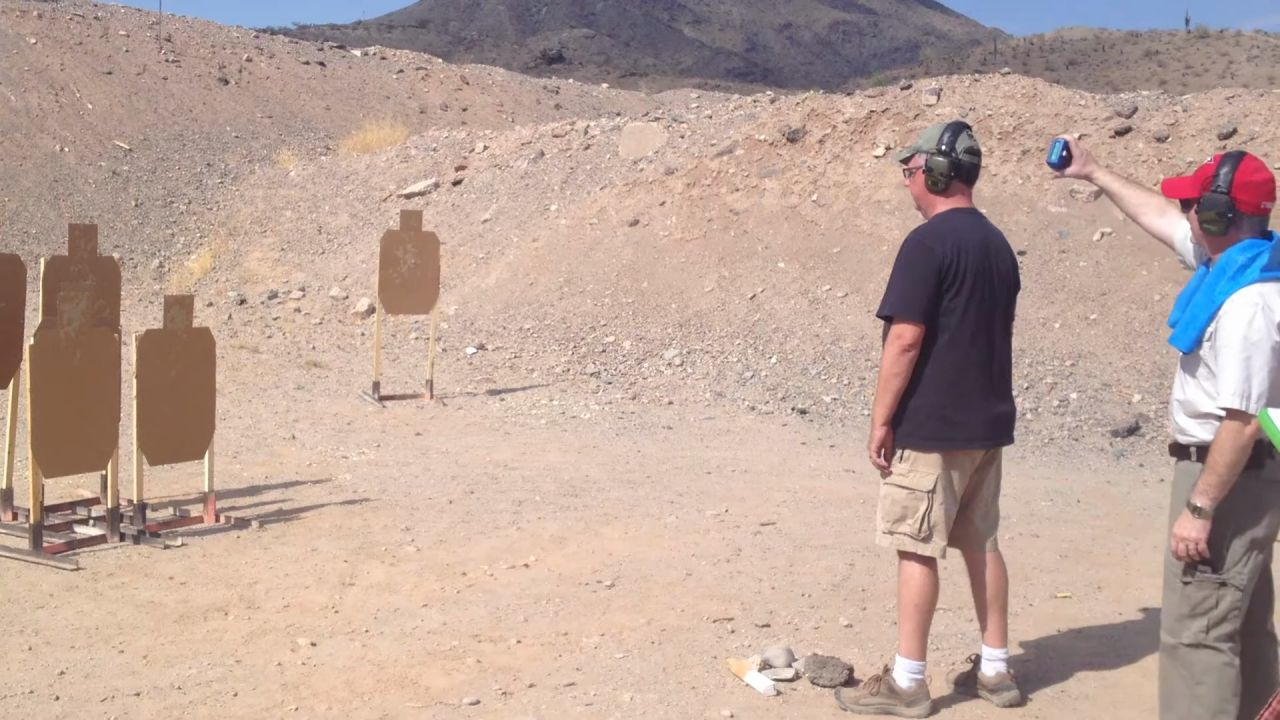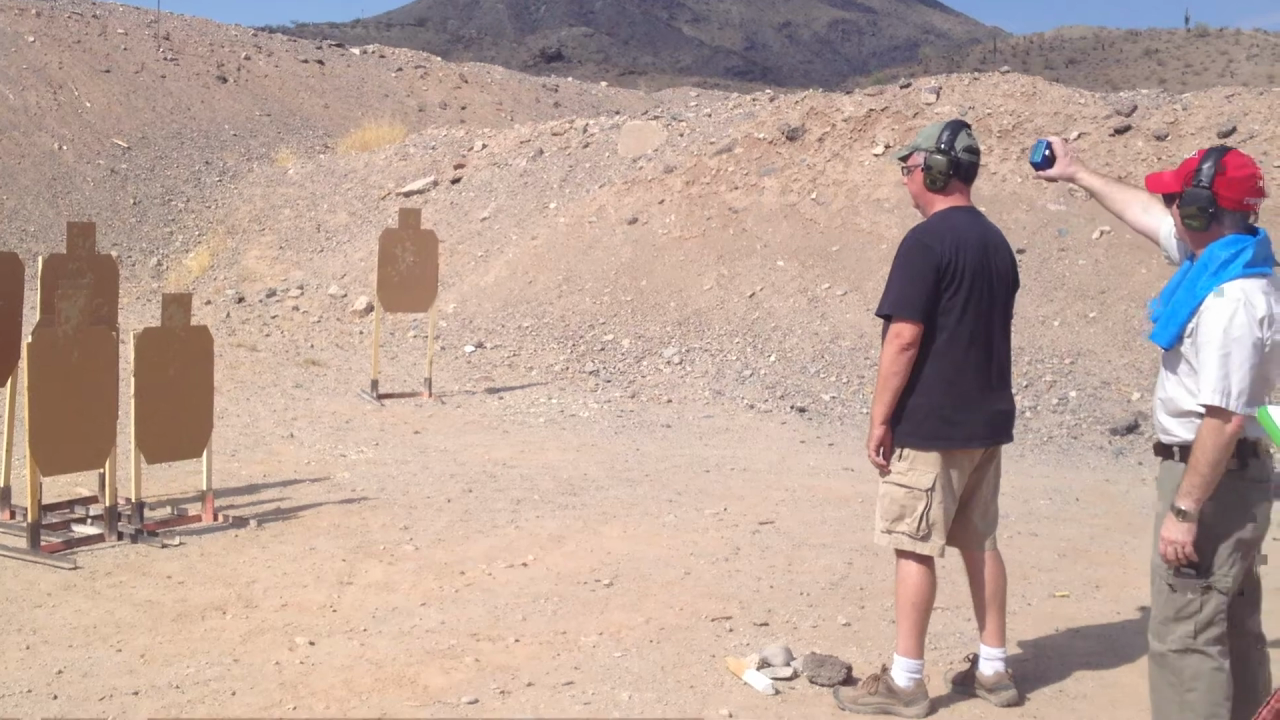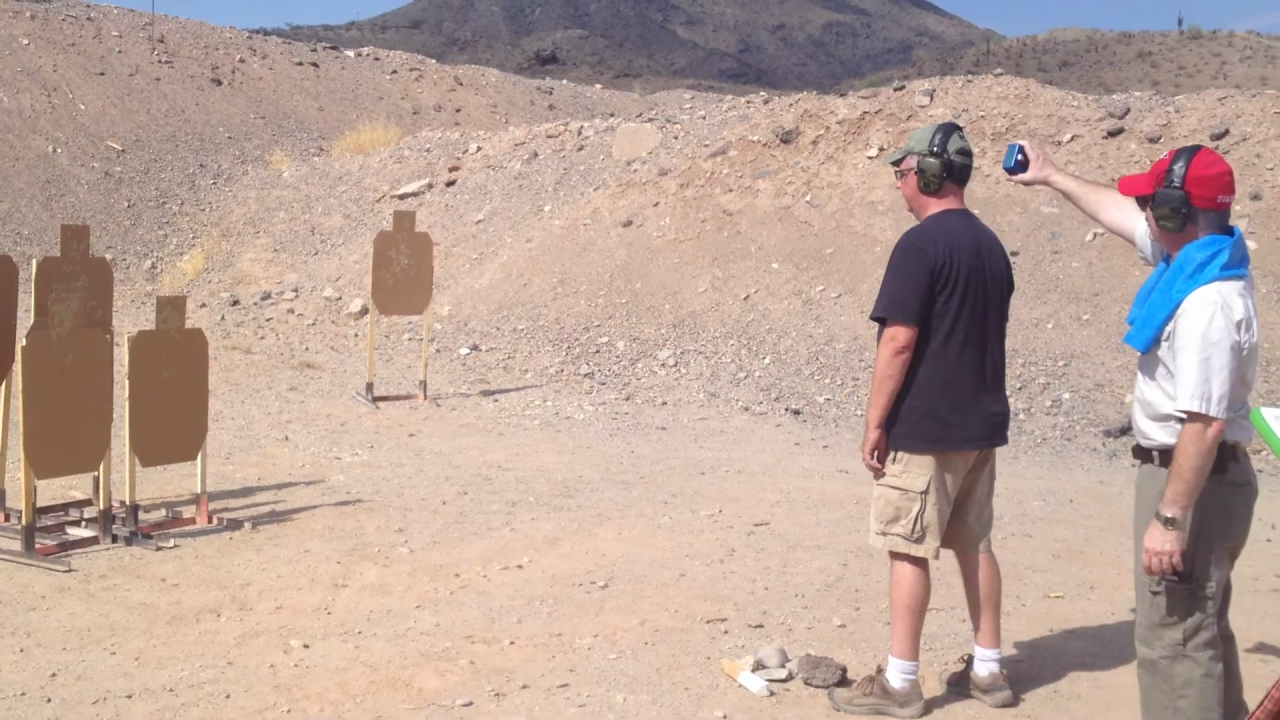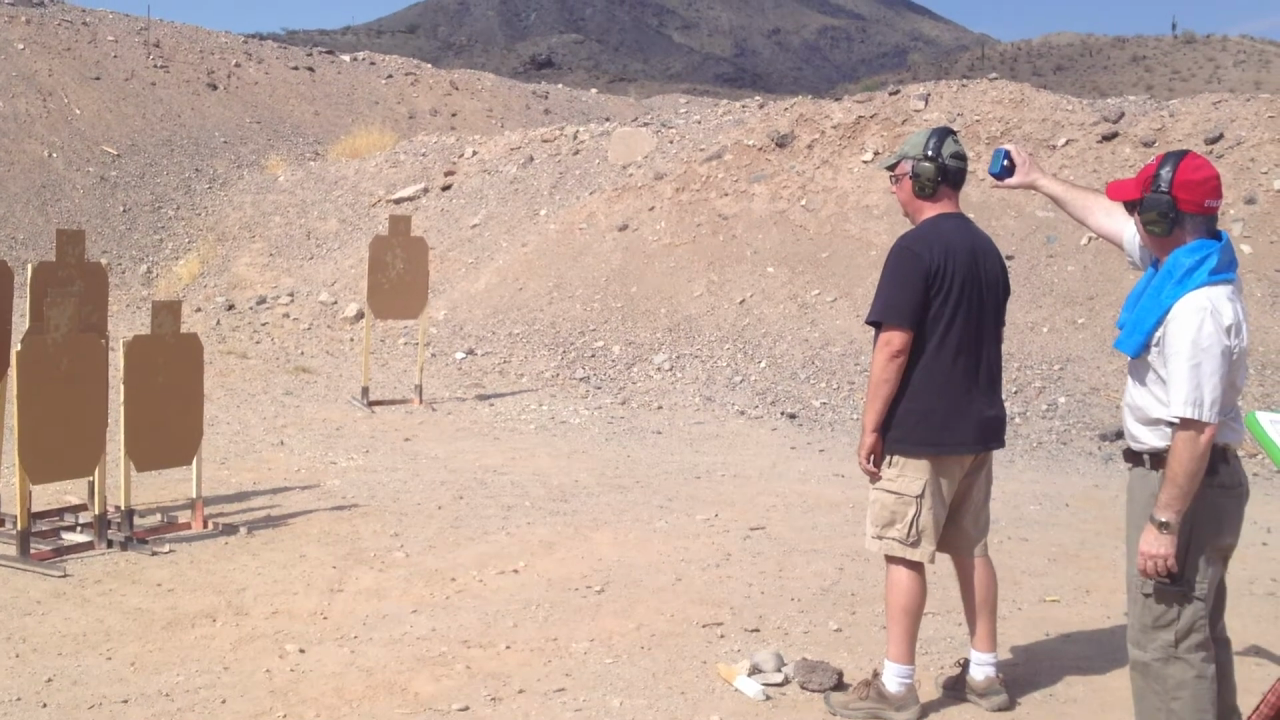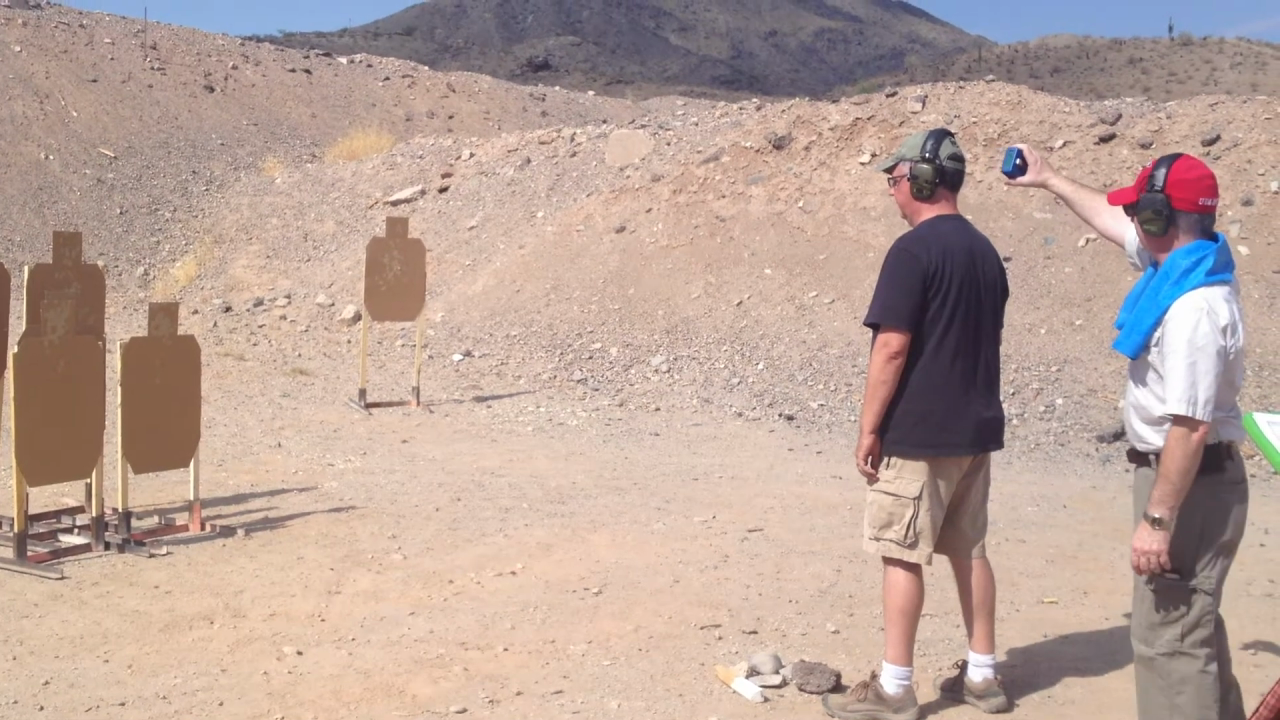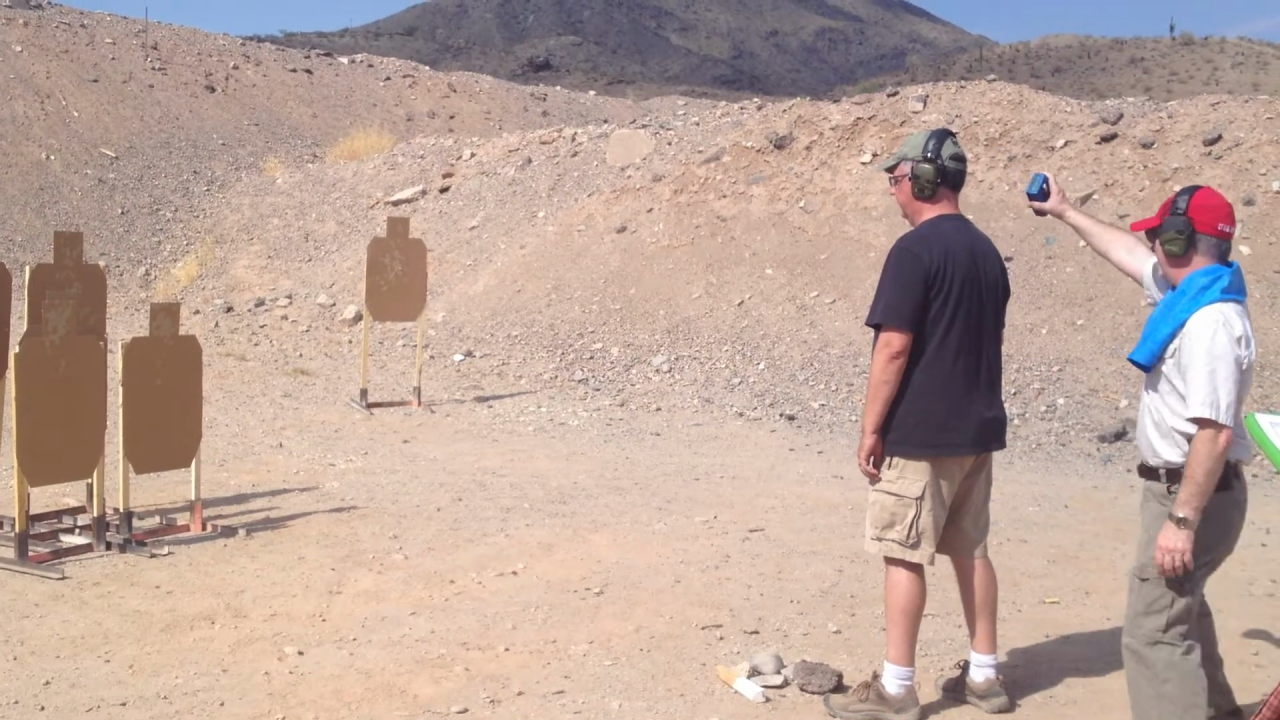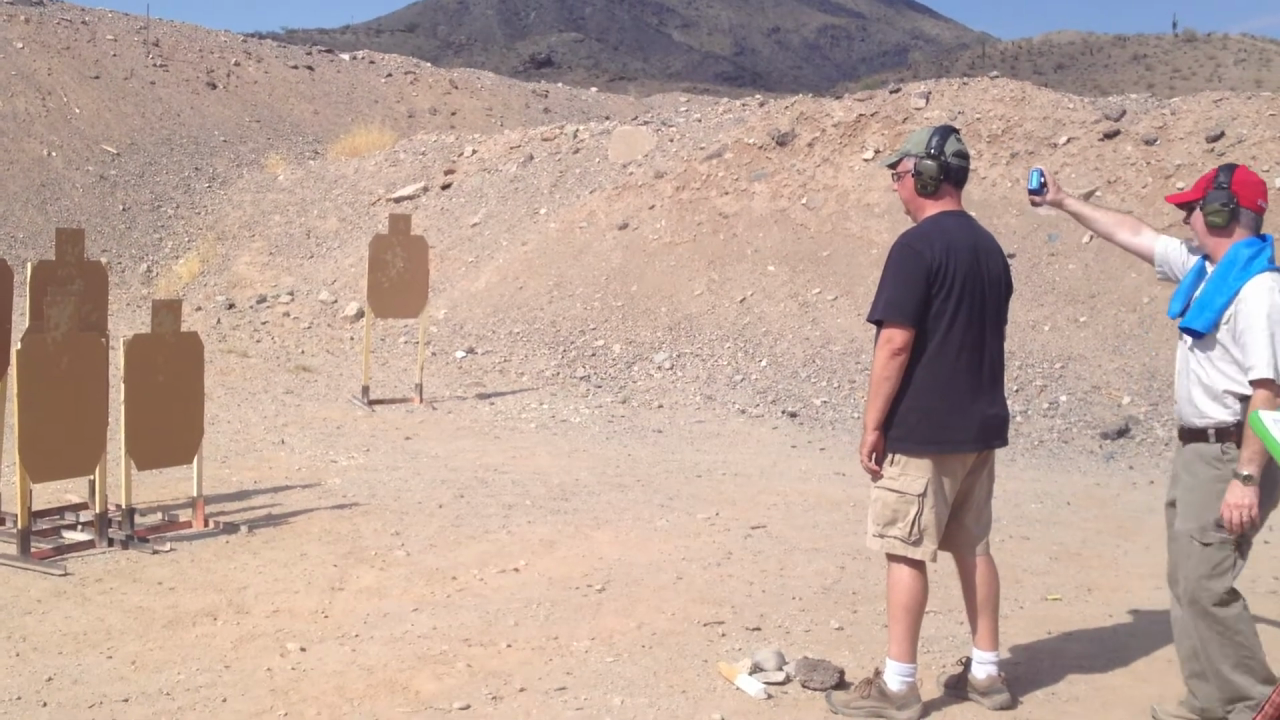
dt=0.3s
person 1, frame 1
left shoulder: (928, 242)
right shoulder: (997, 243)
left elbow: (905, 339)
left wrist: (881, 420)
left hip: (930, 425)
right hip: (987, 422)
left knee: (918, 548)
right knee: (981, 542)
right ankle: (994, 669)
person 1, frame 2
left shoulder: (927, 241)
right shoulder: (996, 242)
left elbow: (904, 338)
left wrist: (880, 419)
left hip: (929, 426)
right hip: (986, 420)
left knee: (913, 548)
right knee: (979, 541)
right ankle: (992, 668)
person 1, frame 3
left shoulder: (920, 244)
right shoulder: (991, 244)
left elbow: (899, 341)
left wrist: (875, 423)
left hip: (924, 427)
right hip: (980, 424)
left knee: (909, 549)
right knee: (974, 543)
right ankle: (987, 669)
person 1, frame 4
left shoulder: (916, 248)
right shoulder: (986, 248)
left elbow: (894, 345)
left wrist: (871, 427)
left hip: (919, 432)
right hip: (977, 428)
left knee: (905, 554)
right knee: (970, 547)
person 1, frame 5
left shoulder: (913, 249)
right shoulder: (985, 250)
left elbow: (892, 347)
left wrist: (869, 428)
left hip: (917, 434)
right hip: (974, 430)
left knee: (902, 555)
right knee: (968, 549)
person 1, frame 6
left shoulder: (915, 250)
right shoulder: (986, 250)
left elbow: (894, 347)
left wrist: (871, 430)
left hip: (919, 434)
right hip: (976, 430)
left knee: (904, 556)
right knee: (970, 550)
person 1, frame 7
left shoulder: (917, 245)
right shoulder: (989, 246)
left elbow: (896, 343)
left wrist: (873, 425)
left hip: (921, 430)
right hip: (979, 426)
left knee: (906, 552)
right knee: (972, 545)
right ankle: (985, 672)
person 2, frame 1
right shoulder: (1231, 266)
right elbow: (1160, 216)
left wrist: (1198, 509)
right wrist: (1094, 172)
left hip: (1226, 479)
left knee: (1195, 633)
person 2, frame 2
left shoulder: (1230, 298)
right shoulder: (1218, 261)
left elbow: (1225, 419)
right elbow: (1142, 209)
left wrist: (1183, 511)
right wrist: (1077, 173)
left hip: (1212, 480)
right hip: (1227, 477)
left knee: (1183, 636)
right knee: (1232, 627)
person 2, frame 3
left shoulder: (1207, 302)
right shoulder: (1194, 261)
left elbow: (1205, 424)
right elbow: (1117, 210)
left wrist: (1168, 519)
right wrist: (1052, 176)
left hip: (1192, 482)
right hip: (1197, 478)
left knee: (1171, 639)
right knee: (1201, 627)
person 2, frame 4
left shoulder: (1198, 307)
right shoulder: (1183, 264)
left elbow: (1198, 429)
right elbow: (1105, 215)
left wrist: (1164, 524)
right wrist: (1038, 179)
left hip: (1182, 484)
right hip: (1184, 479)
left knee: (1164, 641)
right knee: (1197, 630)
person 2, frame 5
left shoulder: (1195, 308)
right shoulder: (1183, 265)
left elbow: (1191, 427)
right elbow: (1109, 217)
left wrist: (1156, 519)
right wrist: (1049, 178)
left hip: (1190, 485)
right hip: (1186, 478)
left knee: (1169, 636)
right knee: (1191, 623)
person 2, frame 6
left shoulder: (1211, 322)
right shoulder: (1187, 294)
left elbow: (1213, 431)
right elbow: (1127, 253)
left wrist: (1180, 522)
right wrist: (1065, 212)
left hip: (1191, 495)
right hip: (1171, 487)
left knee: (1153, 634)
right knee: (1173, 609)
person 2, frame 7
right shoulder: (1203, 267)
right elbow: (1134, 234)
right wrist: (1065, 202)
left hip: (1230, 455)
right hip: (1198, 449)
left knee: (1205, 587)
right knee: (1190, 583)
